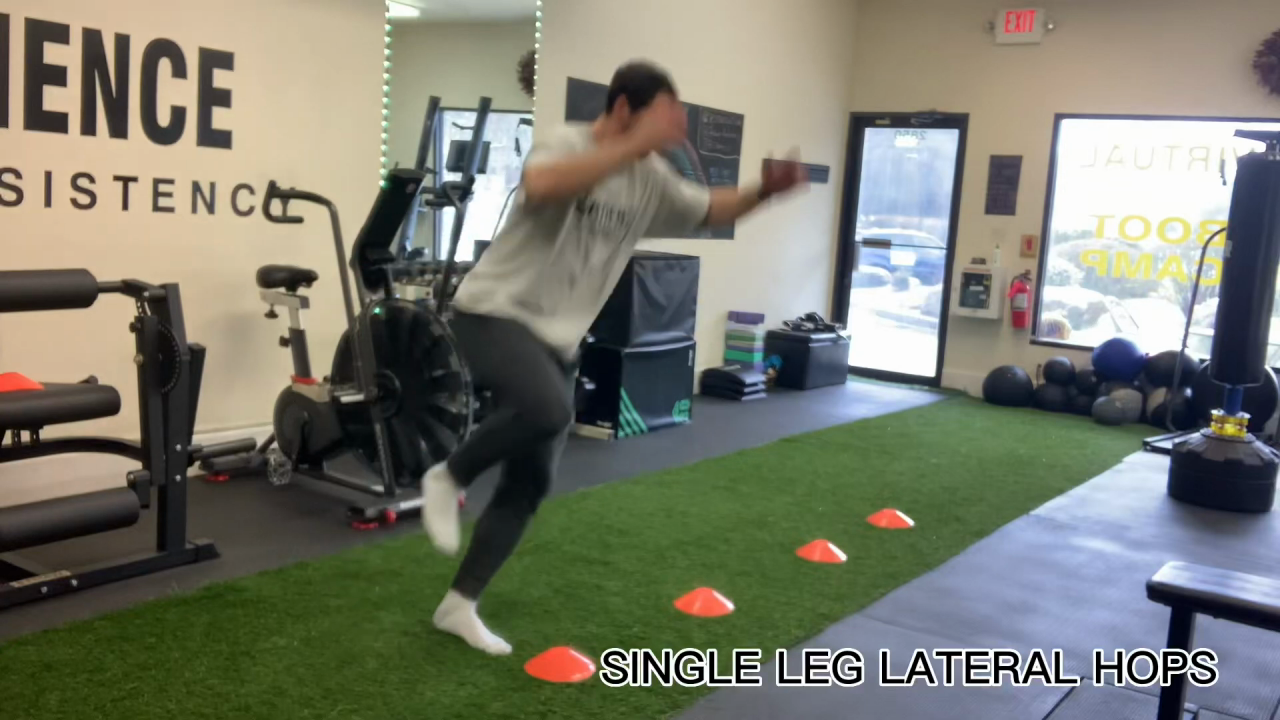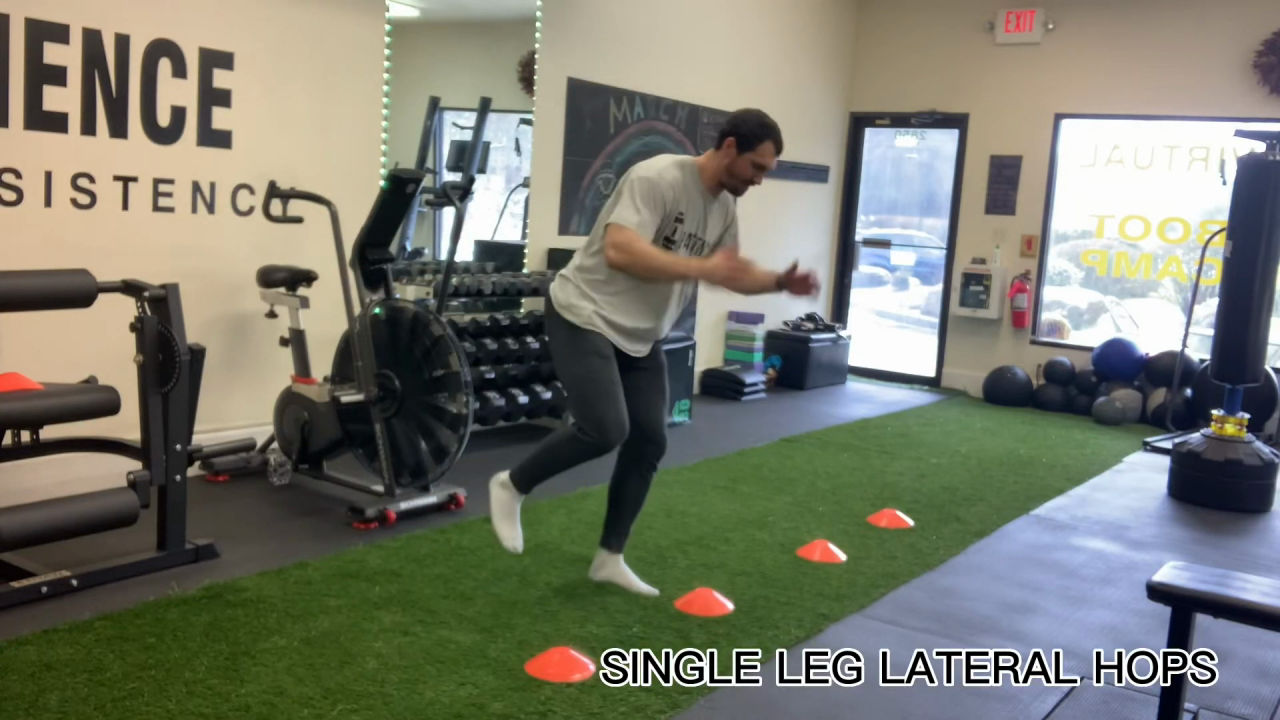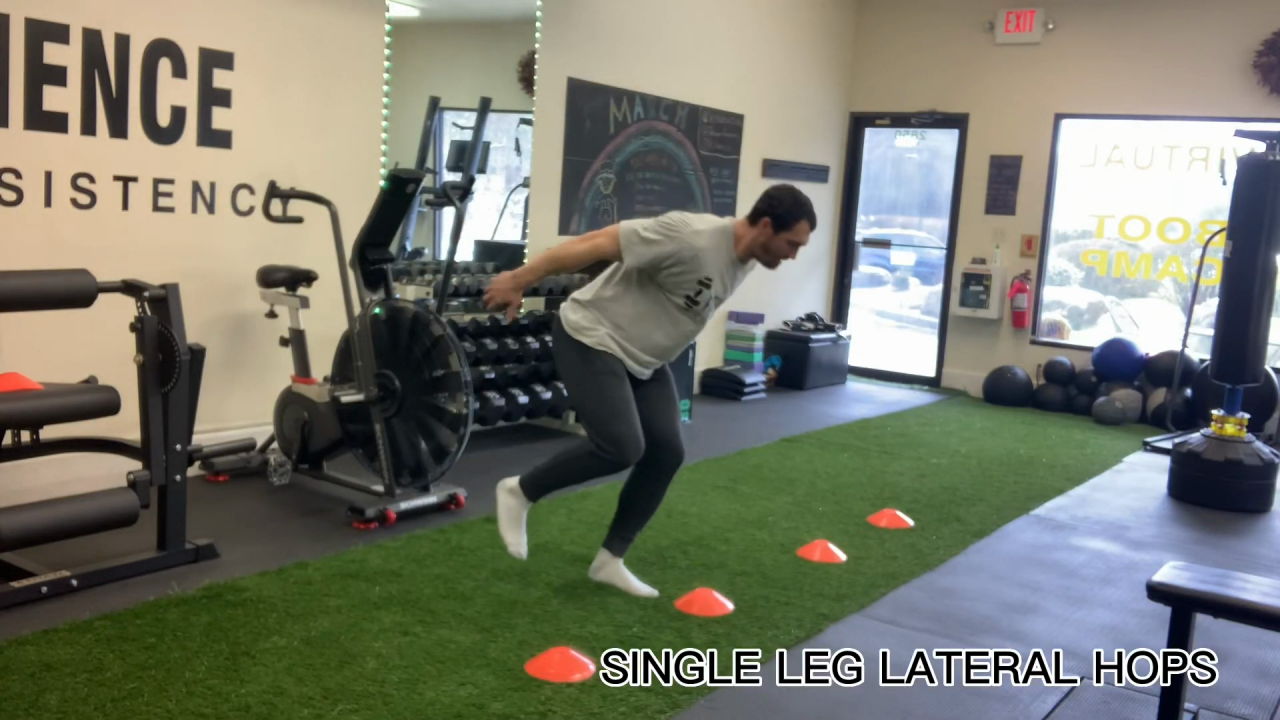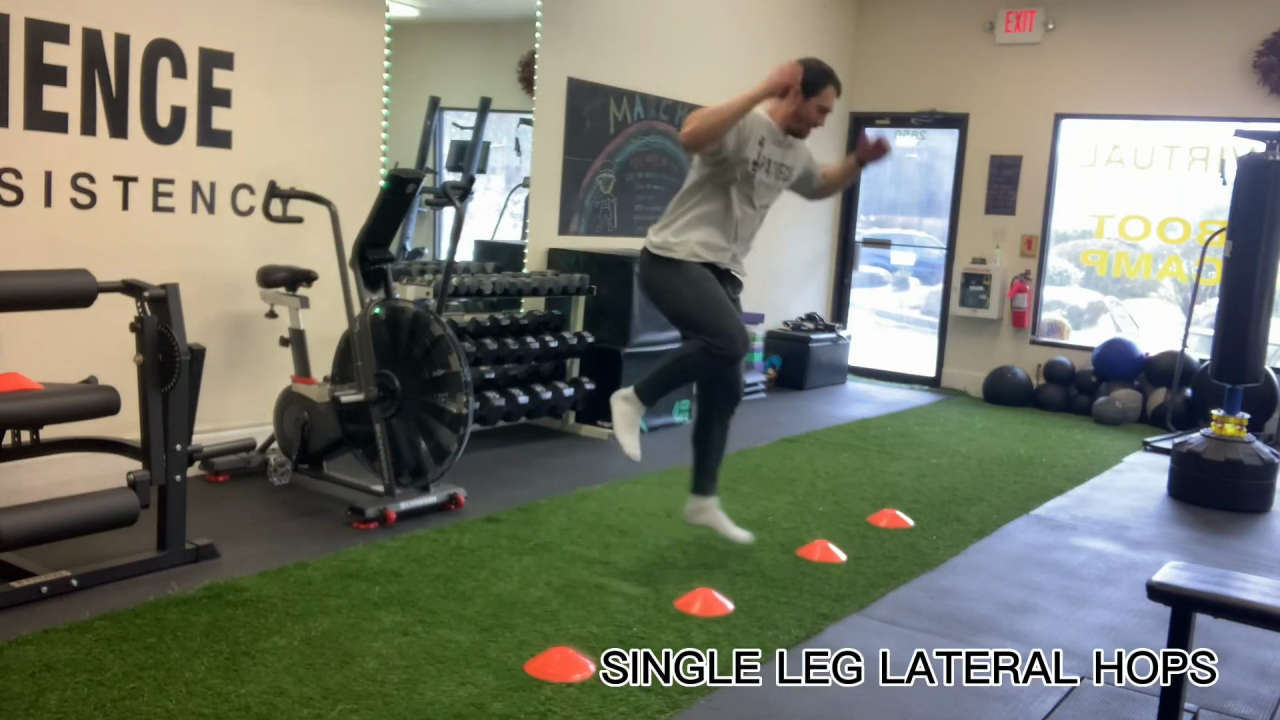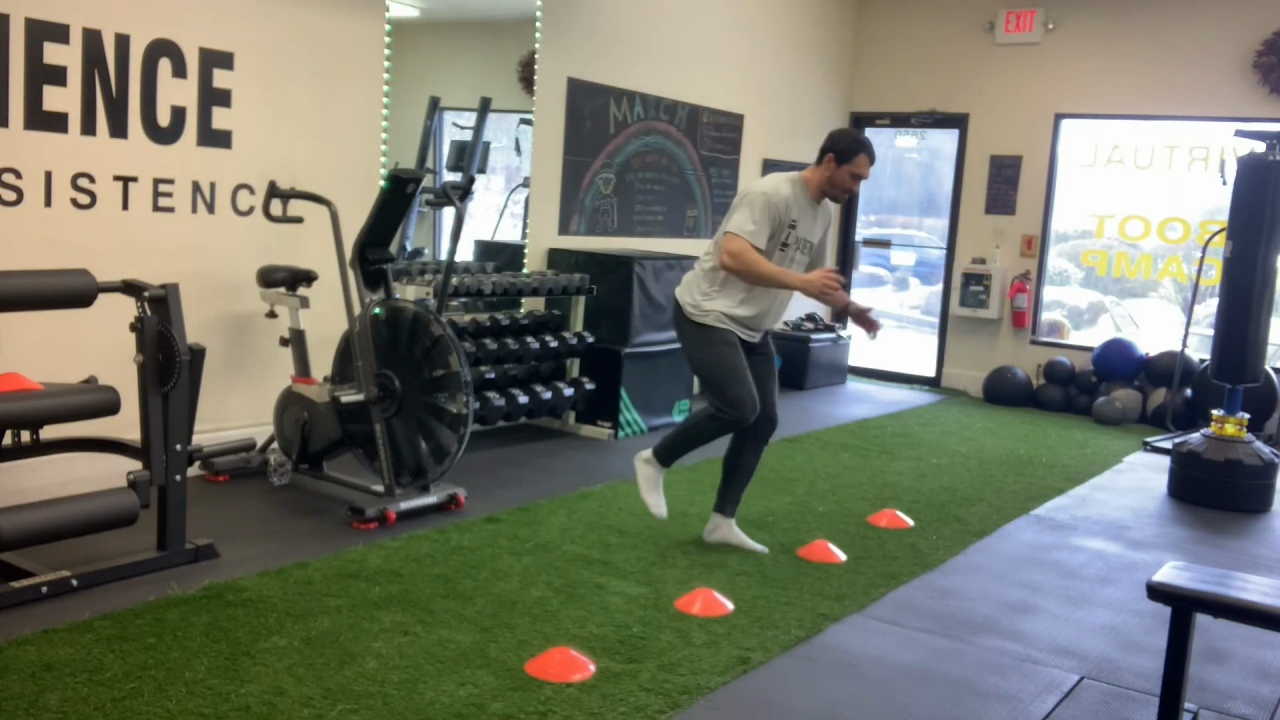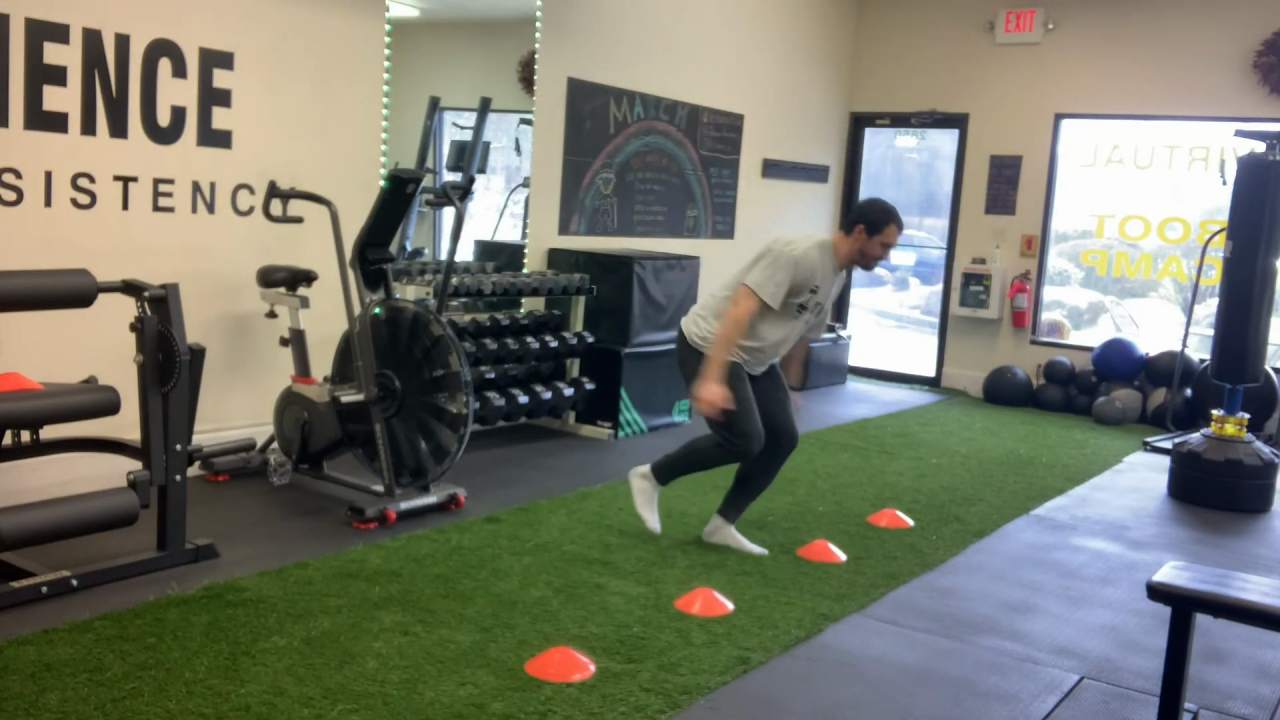
dt=0.7s
person 1, frame 1
left shoulder: (650, 179)
right shoulder: (566, 147)
left elbow: (709, 214)
right elbow: (539, 188)
left wrist: (765, 191)
right wrist: (631, 147)
left hip: (555, 335)
right hip: (495, 314)
left knee: (532, 476)
right knee: (547, 413)
left ankle: (461, 603)
right ankle: (449, 477)
person 1, frame 2
left shoulder: (725, 207)
right shoulder: (656, 178)
left elbow: (735, 270)
right elbow: (618, 249)
left wrist: (778, 282)
right wrist: (701, 269)
left hip: (639, 333)
right hip: (585, 316)
left knee: (649, 443)
right knee: (605, 430)
left ankle: (610, 558)
right ankle: (512, 485)
person 1, frame 3
left shoulder: (742, 264)
right shoulder: (696, 237)
right elbow: (603, 242)
right wrist: (520, 278)
left hip: (643, 355)
right hip: (592, 338)
left knee: (666, 453)
right knee: (621, 448)
left ankle: (610, 560)
right ankle: (519, 492)
person 1, frame 4
left shoulder: (794, 150)
right shoulder: (741, 123)
left elbow: (821, 186)
right elbow: (692, 135)
left wrist: (858, 161)
right wrist: (761, 90)
left hip: (720, 269)
right hip: (675, 259)
left knee: (723, 389)
right knee: (729, 341)
left ankle: (704, 502)
right ankle: (635, 398)
person 1, frame 5
left shoulder: (825, 213)
right shoulder: (770, 195)
left elbow: (814, 272)
right elbow: (731, 256)
left wrist: (848, 307)
right wrist: (802, 282)
left hip: (752, 327)
right hip: (708, 314)
left knee: (762, 421)
right knee: (738, 408)
left ankle: (722, 522)
right ankle: (653, 460)
person 1, frame 6
left shoulder: (838, 274)
right shoulder: (798, 257)
left elbow: (802, 334)
right elbow: (740, 310)
left wrist: (789, 389)
right wrist: (711, 379)
left hip: (754, 357)
right hip: (708, 348)
left knee: (782, 438)
right knee: (745, 441)
left ankle: (722, 525)
right ankle: (650, 477)
